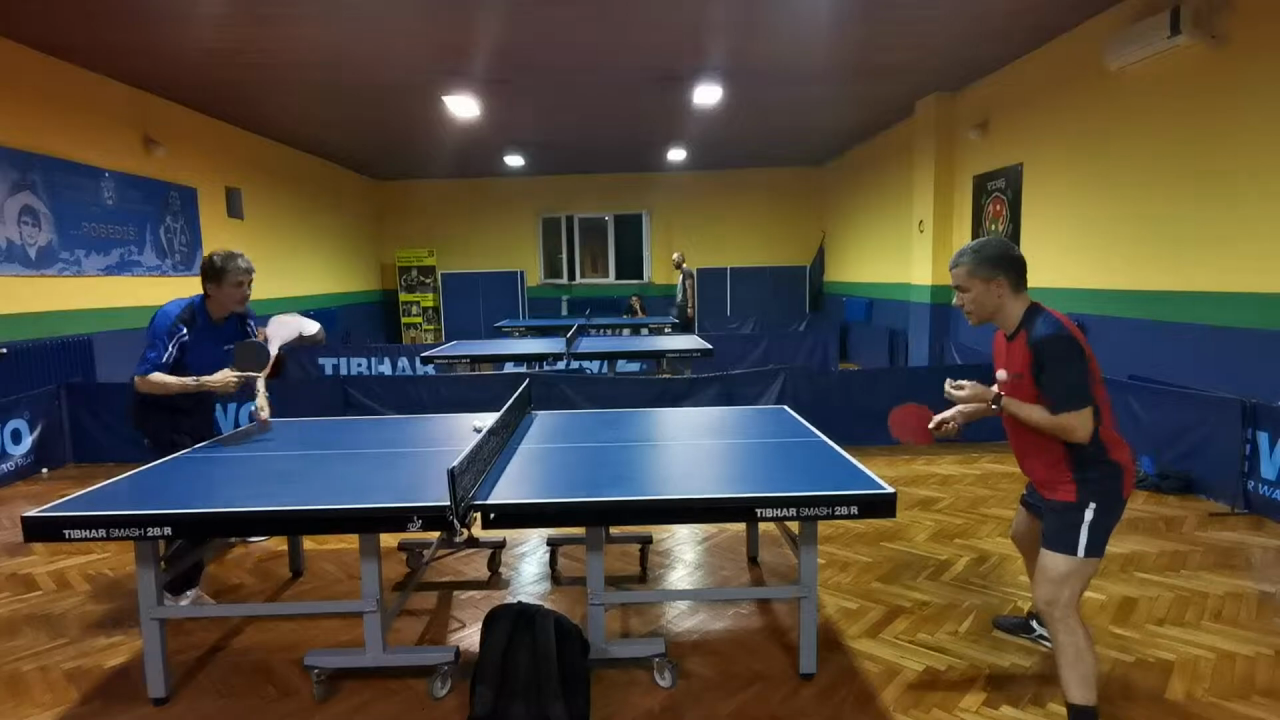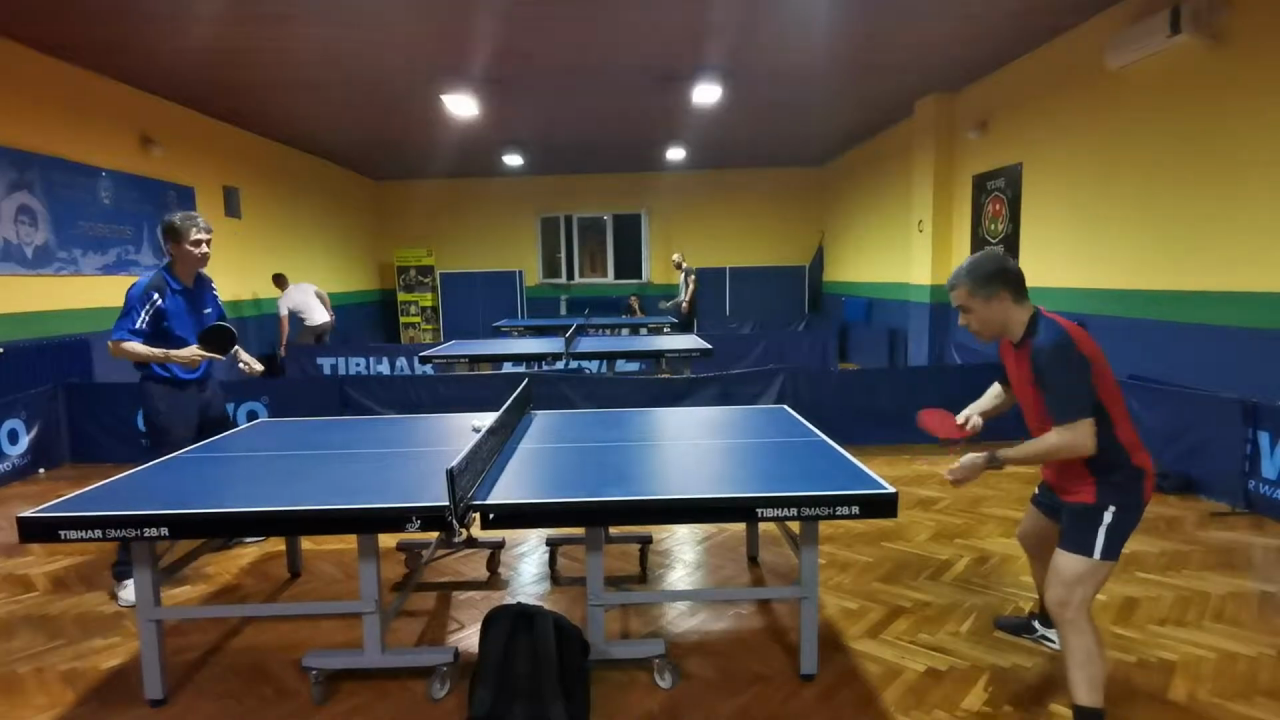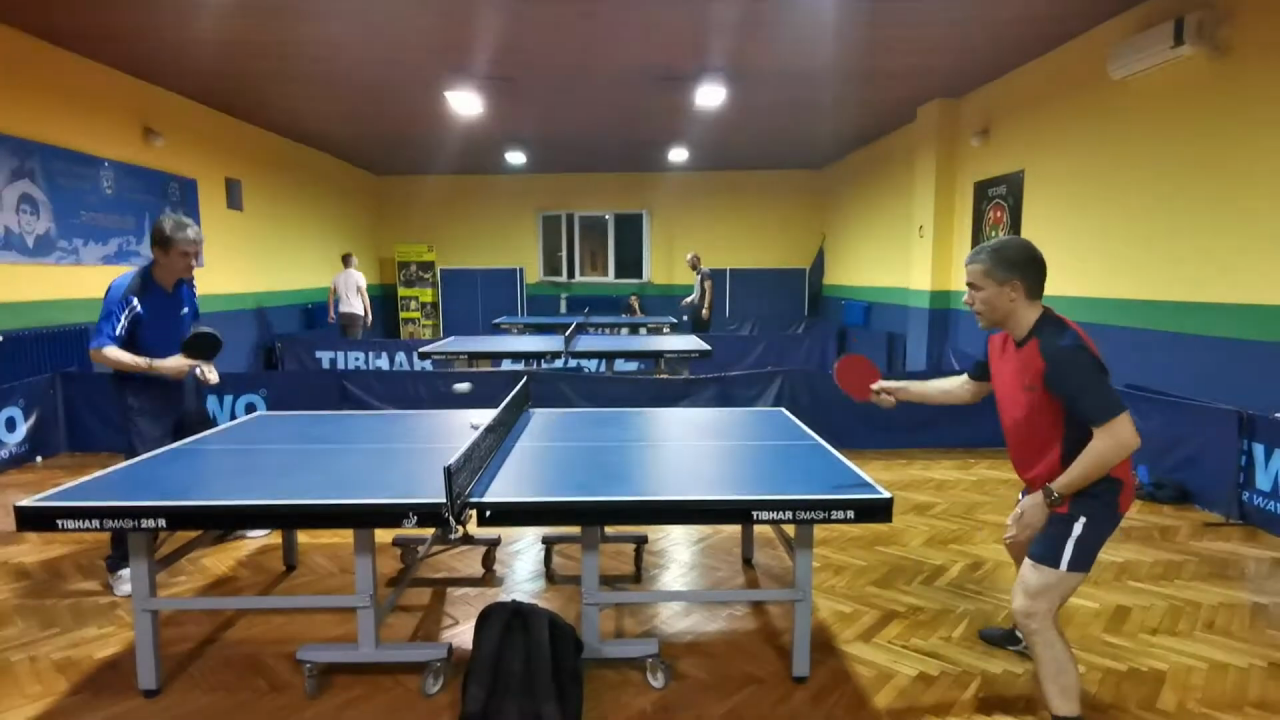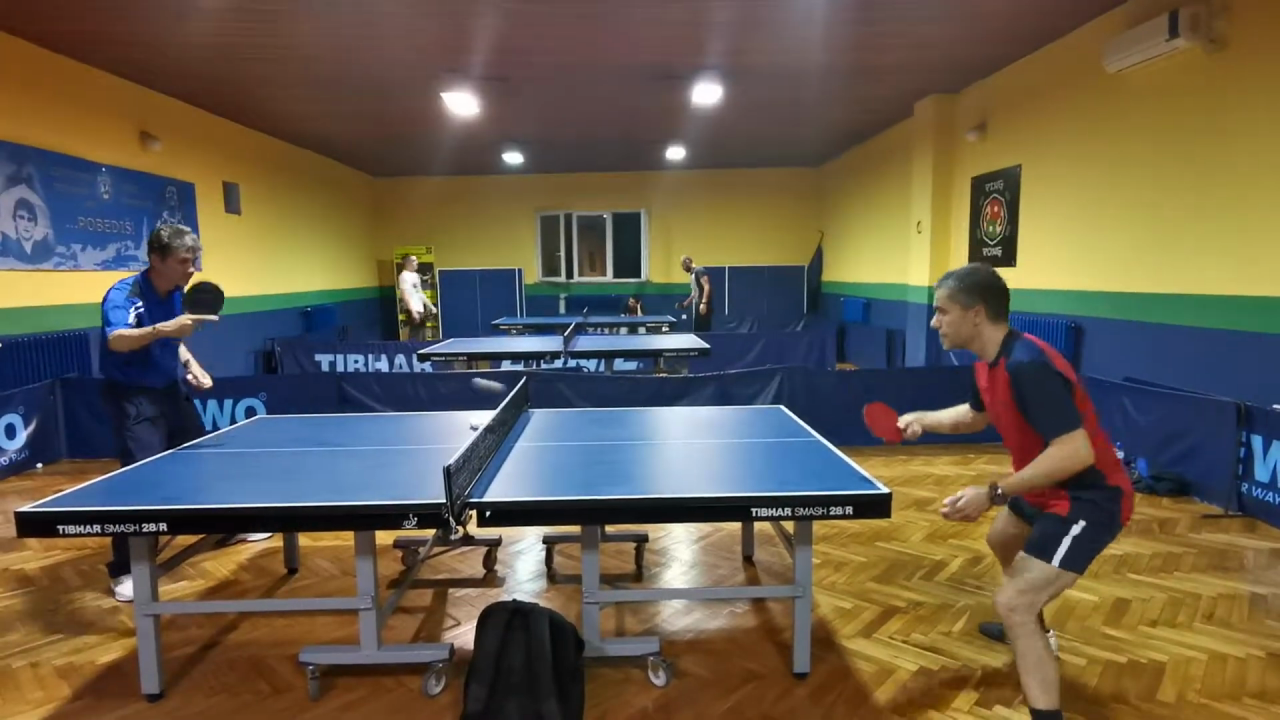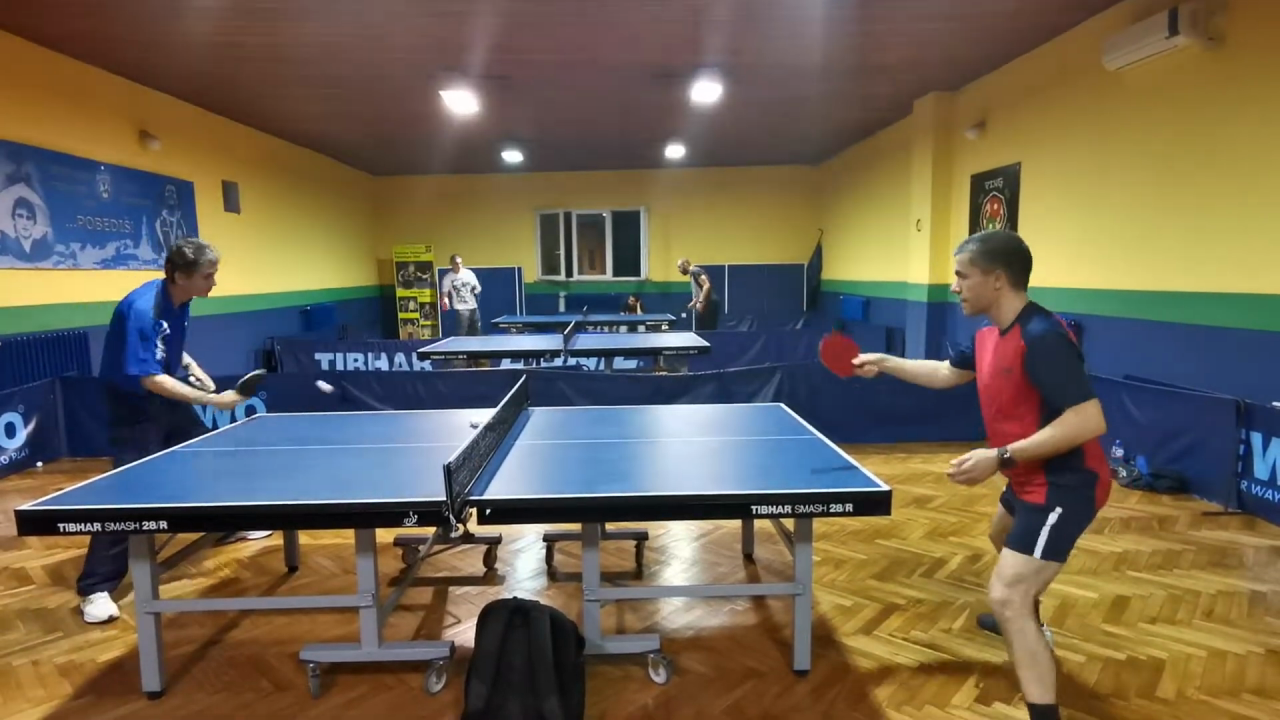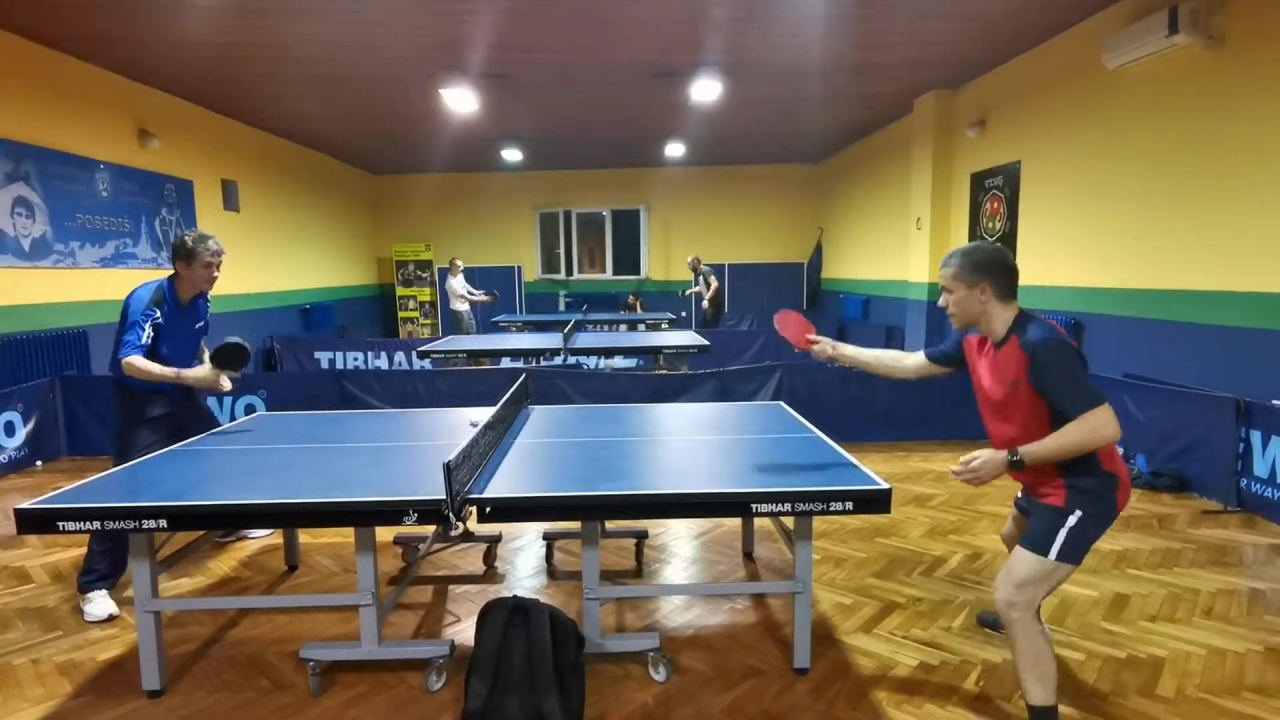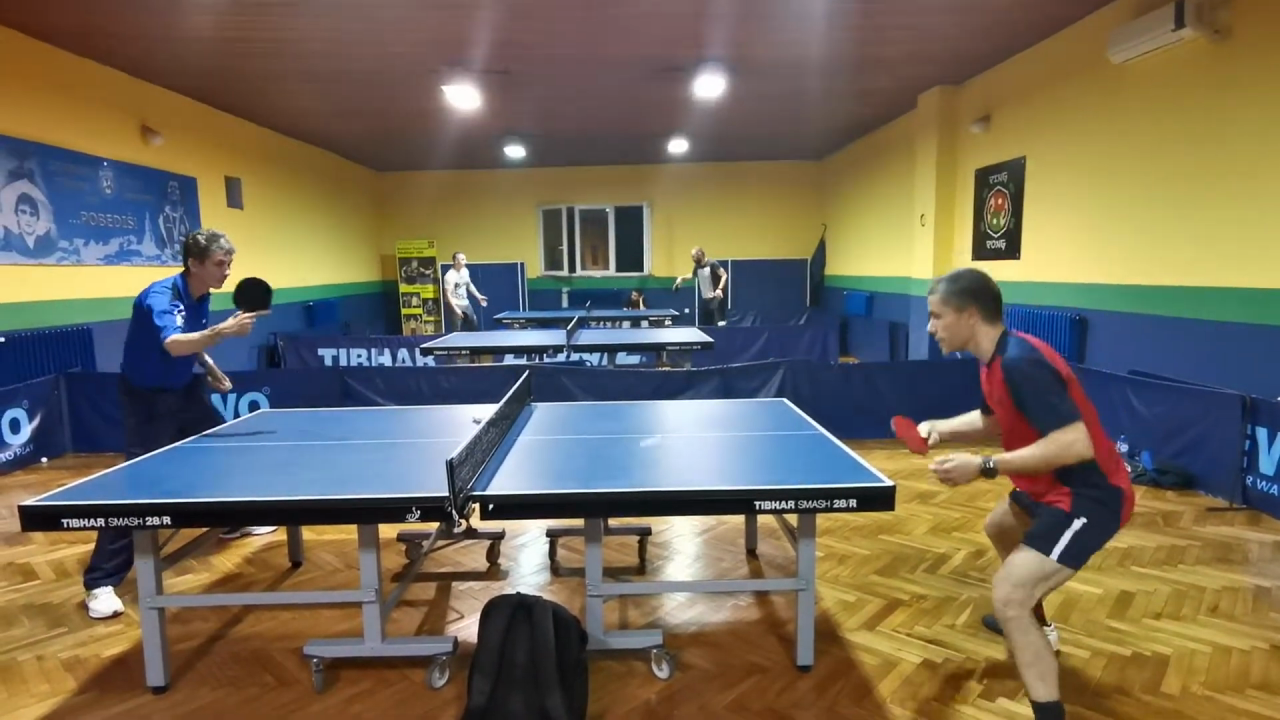
dt=0.7s
person 1, frame 1
left shoulder: (1049, 339)
right shoulder: (1006, 333)
left elbow: (1077, 428)
left wrist: (993, 403)
right wrist: (965, 409)
left hip: (1090, 482)
right hip: (1053, 475)
left knee: (1056, 599)
right knee: (1026, 538)
right ankle: (1042, 623)
person 1, frame 2
left shoulder: (1052, 346)
right shoulder: (1014, 339)
left elbow: (1076, 442)
right elbow: (1010, 385)
left wrist: (990, 461)
right wrist: (978, 408)
left hip: (1109, 485)
right hip: (1068, 477)
left knee: (1068, 601)
right knee: (1033, 538)
right ankle: (1045, 623)
person 1, frame 3
left shoulder: (1062, 350)
right shoulder: (1000, 340)
left elbow: (1121, 438)
right elbow: (968, 386)
left wrist: (1047, 499)
right wrist: (902, 390)
left hip: (1087, 495)
right hip: (1048, 486)
left knee: (1030, 608)
right knee: (1021, 549)
right ankle: (1028, 636)
person 1, frame 4
left shoulder: (1026, 365)
right shoulder: (989, 363)
left elbow: (1076, 452)
right elbow: (976, 415)
left wrist: (993, 493)
right wrist: (925, 420)
left hip: (1089, 500)
right hip: (1051, 489)
left knee: (1012, 602)
right knee: (1002, 540)
right ankle: (1032, 634)
person 1, frame 5
left shoulder: (1042, 337)
right shoulder: (990, 334)
left elbow: (1089, 421)
right elbow: (950, 374)
left wrist: (1000, 458)
right wrist: (886, 364)
left hip: (1062, 486)
right hip: (1031, 478)
left knee: (1008, 597)
right knee: (1004, 539)
right ankle: (1021, 625)
person 1, frame 6
left shoulder: (1041, 345)
right shoulder: (975, 342)
left elbow: (1104, 428)
right elbow: (913, 365)
left wrist: (1010, 460)
right wrist: (839, 350)
left hip: (1085, 491)
right hip: (1047, 482)
left knee: (1013, 598)
right knee: (1013, 540)
right ankle: (1026, 625)
person 1, frame 7
left shoulder: (1023, 364)
right shoulder: (992, 364)
left elbow: (1079, 444)
right elbow: (989, 419)
left wrist: (985, 466)
right wrist: (938, 427)
left hip: (1089, 498)
right hip: (1052, 487)
left knee: (1007, 596)
right knee: (999, 528)
right ankle: (1033, 626)
person 2, frame 1
left shoulder: (242, 318)
right shoulder: (174, 319)
right elbow: (144, 380)
left wrist: (260, 394)
right wrist: (206, 383)
left hip: (198, 411)
right hip: (160, 413)
right ankle: (179, 589)
person 2, frame 2
left shoulder: (206, 286)
right shoulder: (148, 290)
right elbow: (118, 345)
left wrist: (241, 355)
right wrist: (171, 356)
left hip: (204, 386)
right hip: (166, 393)
right ankle: (127, 571)
person 2, frame 3
left shoulder: (187, 285)
right shoulder: (126, 290)
right elbow: (100, 351)
left wrist: (200, 360)
right wrist: (156, 366)
left hip: (180, 385)
right hip: (142, 391)
right ankle: (121, 564)
person 2, frame 4
left shoulder: (177, 293)
right shoulder: (124, 294)
right elbow: (117, 340)
left wrist: (191, 363)
right wrist: (165, 330)
left hip: (172, 391)
right hip: (133, 397)
right ankle: (125, 570)
person 2, frame 5
left shoulder: (178, 301)
right shoulder: (143, 308)
right elbow: (152, 378)
left wrist: (195, 370)
right wrist: (210, 399)
left hip: (167, 398)
right hip: (132, 401)
right ankle: (95, 588)
person 2, frame 6
left shoulder: (200, 301)
right shoulder: (145, 301)
right elbow: (130, 363)
left wrist: (212, 369)
right wrist: (187, 375)
left hip: (182, 396)
right hip: (142, 401)
right ankle: (94, 586)
person 2, frame 7
left shoulder: (201, 297)
right shoulder: (161, 297)
right elbow: (174, 346)
left wrist: (210, 367)
right wrist: (222, 331)
left hip: (185, 391)
right hip: (148, 396)
right ankle: (100, 583)
